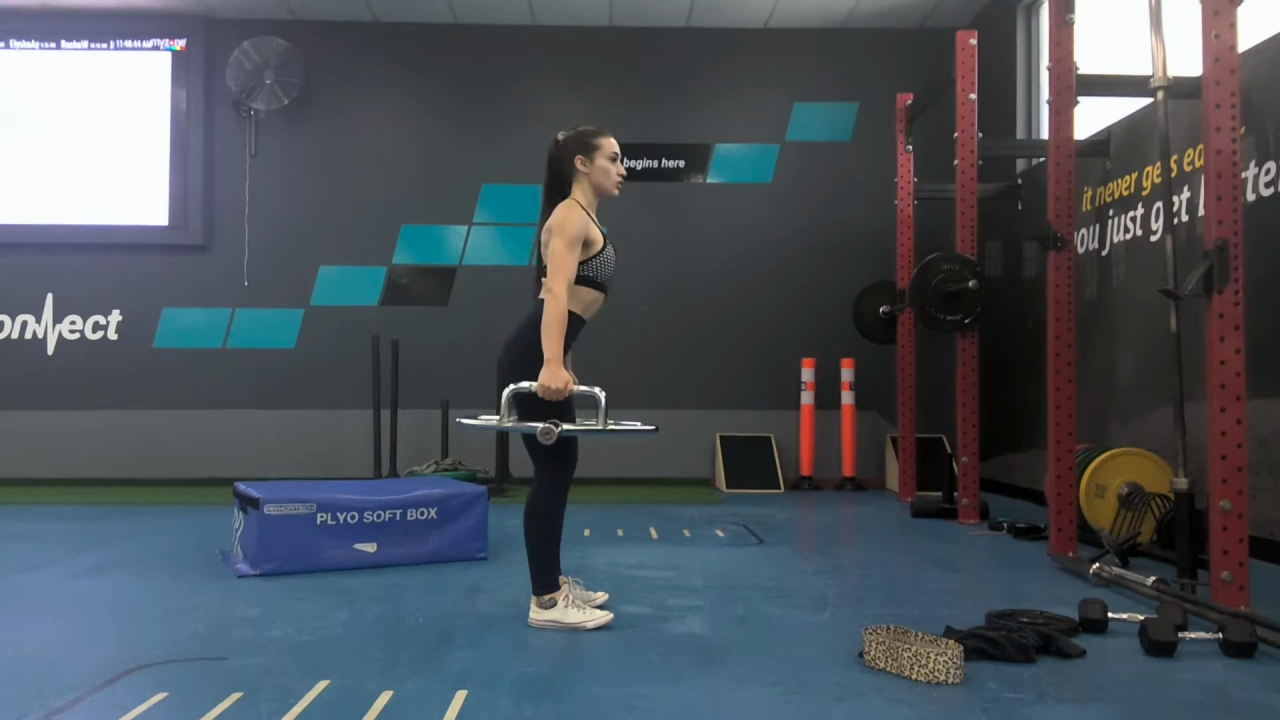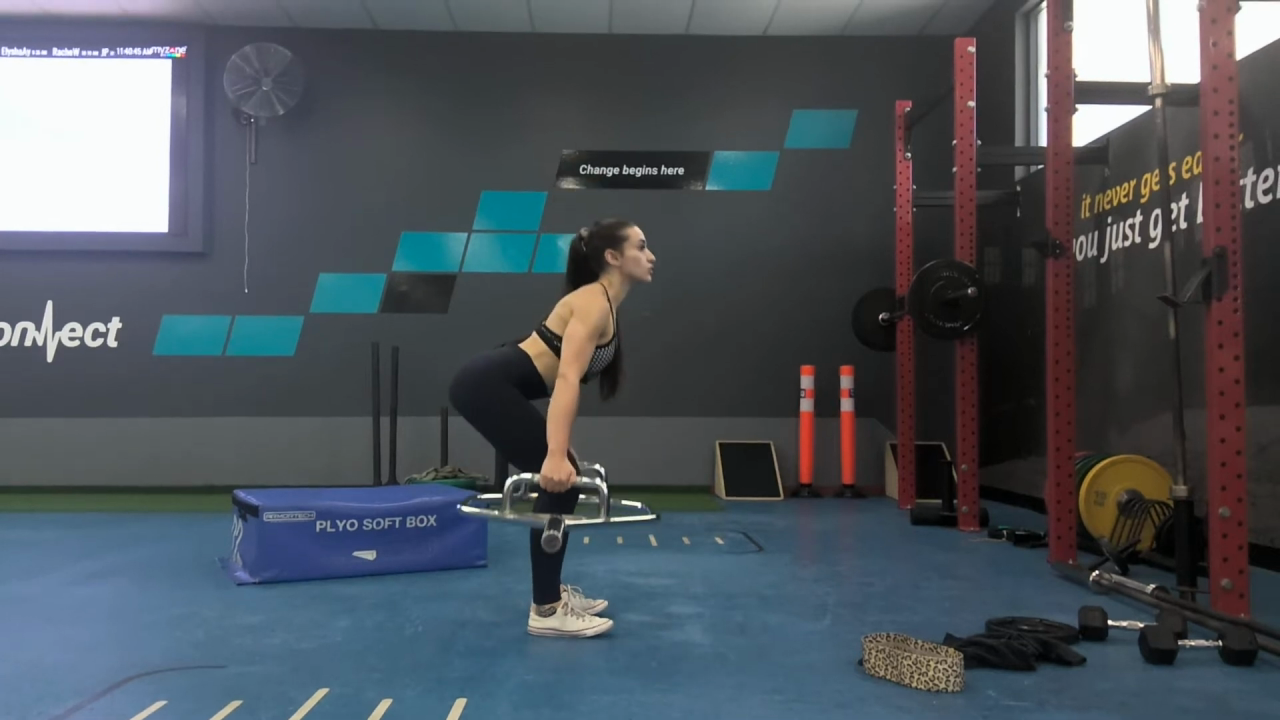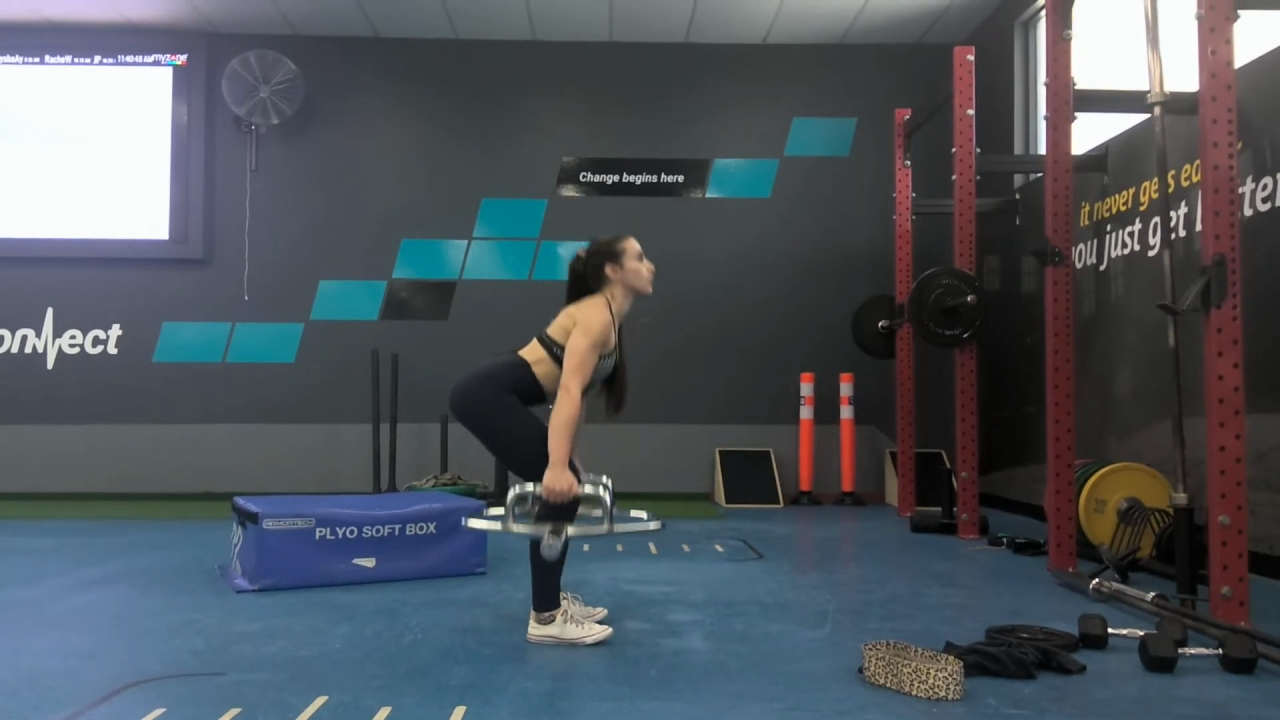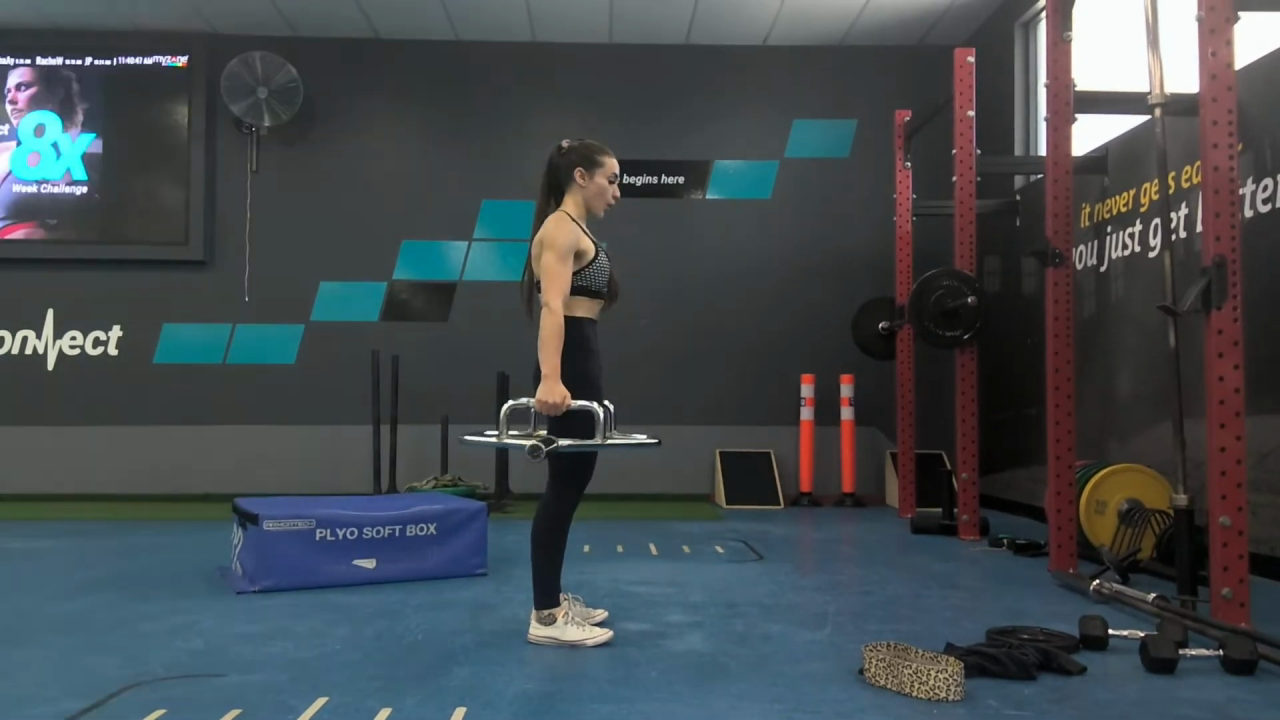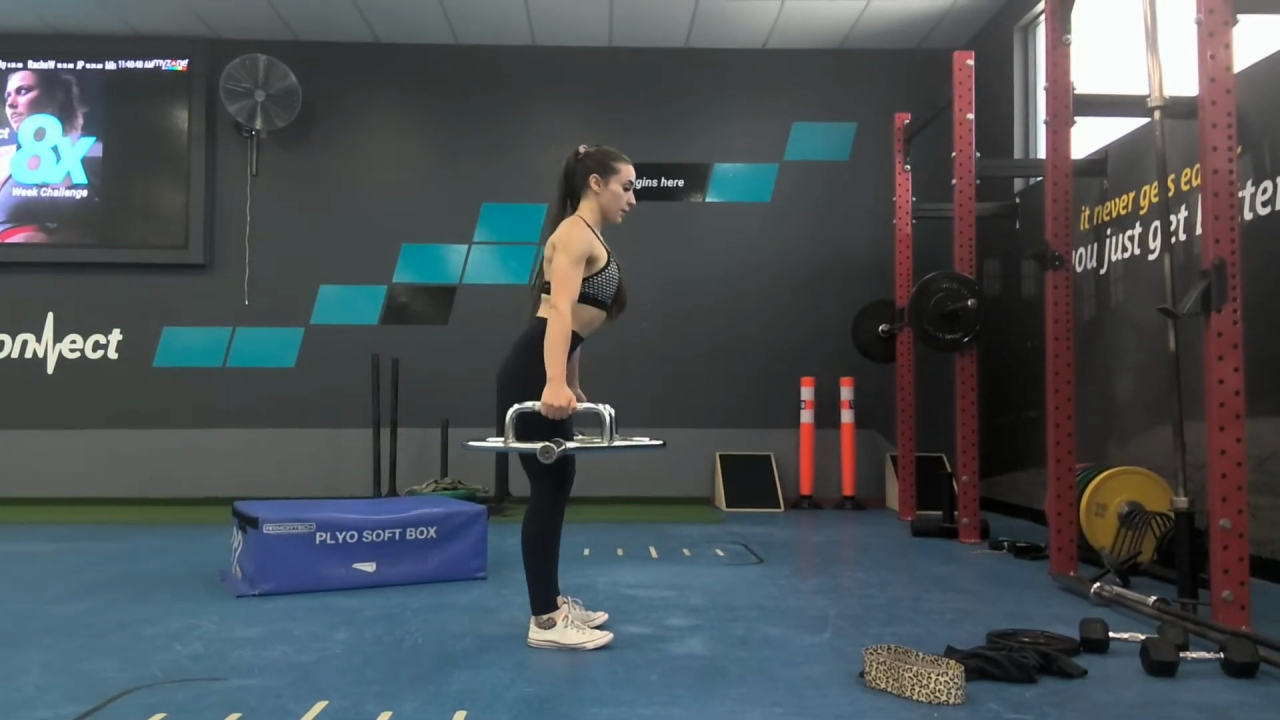
dt=1s
person 1, frame 1
left shoulder: (582, 218)
right shoulder: (570, 216)
right elbow: (555, 294)
left wrist: (559, 364)
right wrist: (552, 365)
left hip: (543, 353)
right hip: (533, 355)
left knee: (560, 467)
right knee: (552, 471)
left ankle: (553, 583)
right ankle: (546, 603)
person 1, frame 2
left shoulder: (602, 305)
right shoulder: (595, 303)
left elbow: (566, 379)
right elbow: (566, 380)
left wrist: (559, 450)
right wrist: (556, 456)
left hip: (490, 384)
right hip: (486, 386)
left knee: (563, 480)
right knee: (560, 481)
left ankle: (552, 590)
right ankle: (547, 610)
person 1, frame 3
left shoulder: (607, 318)
right shoulder: (597, 315)
left elbow: (573, 393)
right elbow: (568, 392)
left wrist: (570, 463)
right wrist: (557, 468)
left hip: (494, 396)
right hip: (486, 396)
left knee: (564, 492)
right knee: (559, 495)
left ankle: (551, 599)
right ankle: (545, 619)
person 1, frame 4
left shoulder: (572, 229)
right shoulder: (562, 229)
right elbow: (553, 308)
right wrist: (550, 379)
left hip: (579, 361)
right hip: (570, 363)
left knee: (570, 485)
right knee: (565, 486)
left ankle: (553, 600)
right ankle: (547, 617)
person 1, frame 5
left shoulder: (589, 237)
right shoulder: (575, 233)
right elbow: (558, 311)
left wrist: (571, 385)
right wrist: (554, 384)
left hip: (543, 371)
right hip: (532, 372)
left knee: (557, 485)
right knee: (549, 489)
left ankle: (551, 602)
right ankle: (545, 623)
